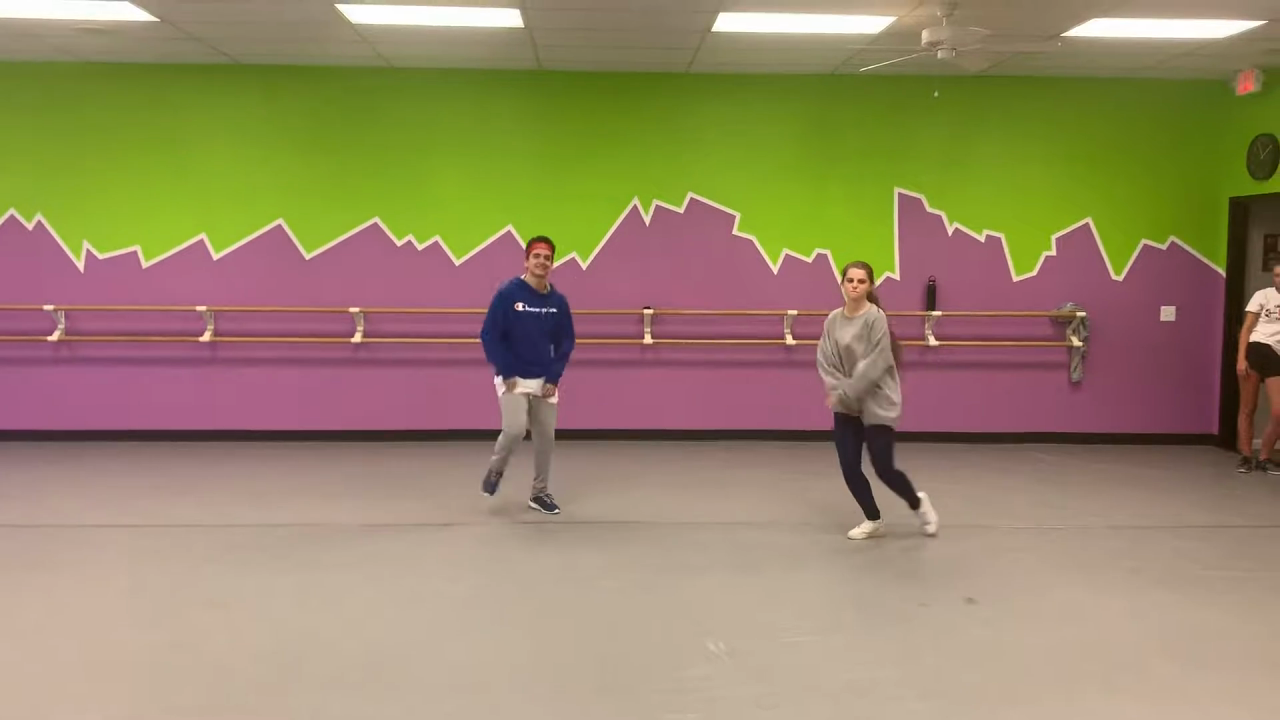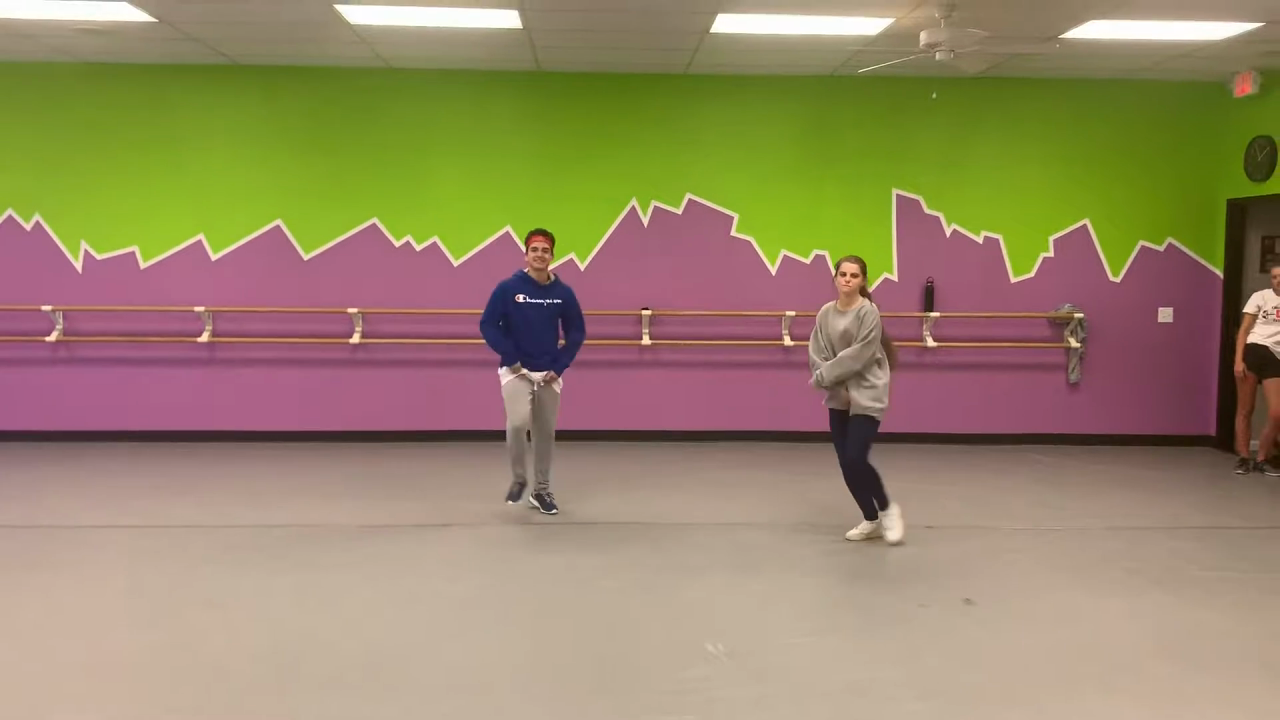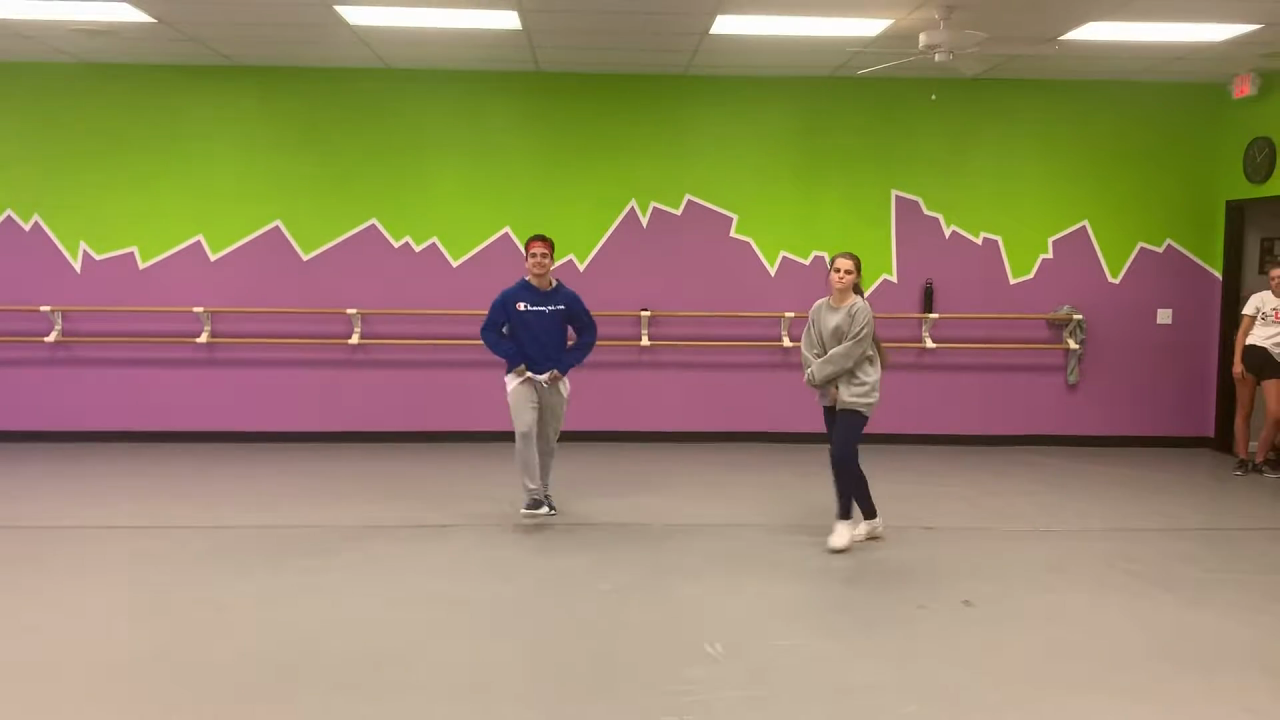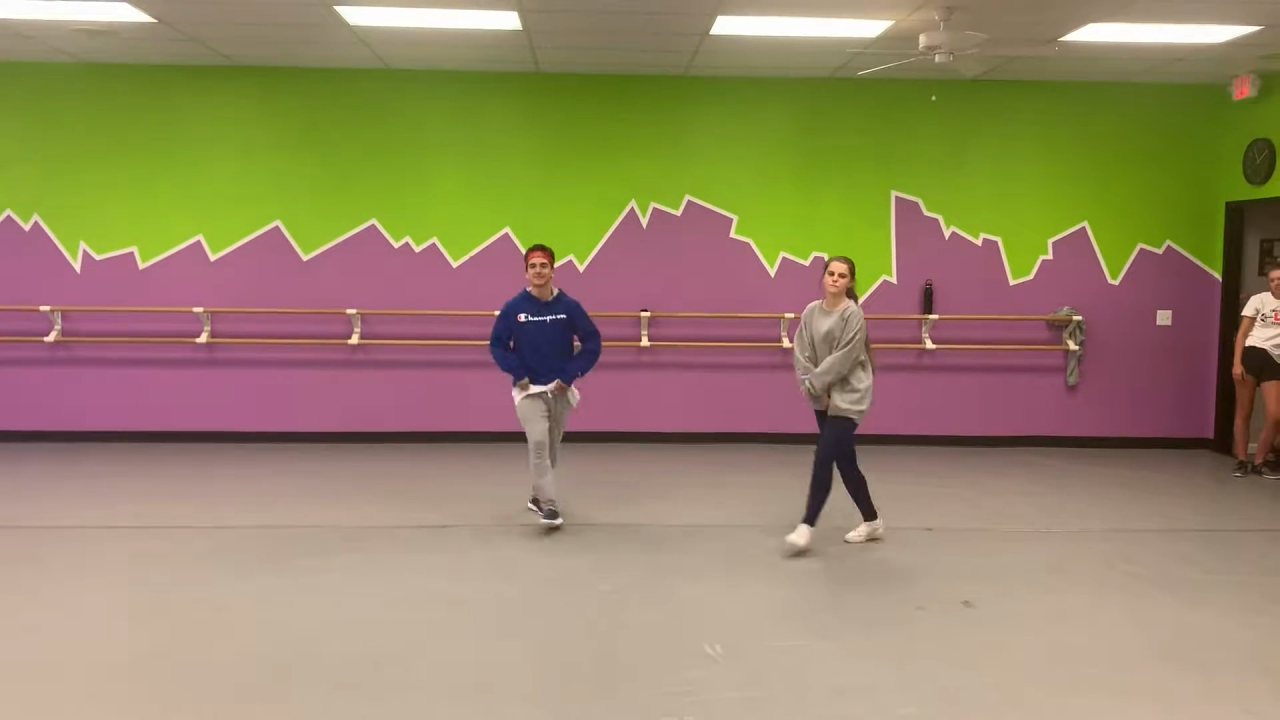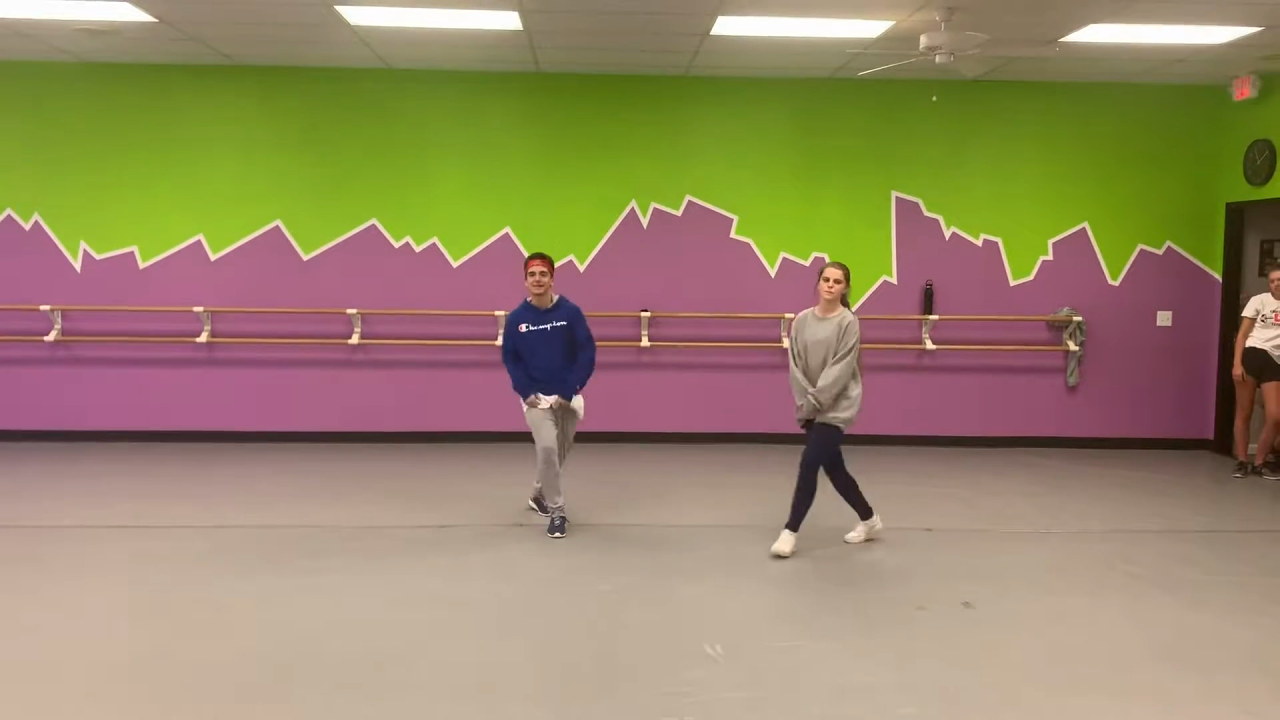
dt=0.1s
person 1, frame 1
left shoulder: (877, 318)
right shoulder: (832, 321)
left elbow: (874, 363)
right elbow: (825, 362)
left wrist: (843, 392)
right wrist: (839, 393)
left hip: (878, 404)
right hip: (846, 407)
left knee: (884, 468)
right knee: (849, 467)
left ankle: (918, 502)
right ankle: (873, 520)
person 1, frame 2
left shoulder: (868, 311)
right shoulder: (825, 313)
left elbow: (858, 354)
right elbow: (816, 354)
left wrist: (823, 377)
right wrist: (834, 386)
left hip: (867, 394)
right hip: (838, 398)
left knee: (855, 459)
right knee: (847, 465)
left ankle: (887, 509)
right ankle: (871, 520)
person 1, frame 3
left shoulder: (860, 309)
right shoulder: (818, 309)
left elbow: (849, 352)
right elbow: (809, 350)
left wrist: (816, 375)
right wrist: (825, 383)
left hip: (857, 390)
right hip: (831, 391)
left knee: (839, 454)
right knee: (847, 458)
left ankle: (844, 521)
right ankle: (871, 520)
person 1, frame 4
left shoulder: (853, 313)
right shoulder: (810, 312)
left elbow: (843, 358)
right elbow: (801, 354)
left wrist: (811, 385)
right wrist: (813, 387)
left hip: (848, 397)
right hip: (823, 398)
left knee: (823, 458)
right knee: (845, 462)
left ankle: (807, 526)
right ankle: (871, 521)
person 1, frame 5
left shoulder: (848, 321)
right shoulder: (802, 320)
left elbow: (842, 367)
right elbow: (794, 364)
left wrist: (816, 399)
right wrist: (806, 398)
left hip: (836, 407)
right hip: (811, 406)
left knee: (810, 464)
right knee: (833, 469)
left ankle: (790, 532)
right ankle: (869, 521)
person 2, frame 1
left shoulder: (558, 301)
right shoulder: (507, 295)
left elbow: (566, 341)
right elbow: (489, 336)
left wrist: (554, 376)
right wrist: (505, 372)
left hip: (542, 381)
right hip: (512, 378)
left knee: (545, 437)
right knee: (514, 431)
left ankle: (540, 492)
right ankle: (495, 467)
person 2, frame 2
left shoulder: (563, 293)
right shoulder: (507, 288)
left elbow: (577, 331)
right elbow: (488, 325)
left wrist: (561, 365)
right wrist: (510, 358)
left hip: (548, 374)
right hip: (516, 370)
left knee: (546, 433)
right knee: (518, 424)
left ankle: (541, 491)
right ankle: (518, 479)
person 2, frame 3
left shoulder: (567, 297)
right shoulder: (510, 296)
left elbow: (588, 334)
right elbow: (489, 331)
left wrist: (566, 365)
right wrist: (513, 360)
left hip: (553, 378)
right hip: (522, 376)
left knee: (547, 439)
right knee: (526, 431)
left ankle: (540, 491)
right ankle: (533, 496)
person 2, frame 4
left shoulder: (569, 307)
right shoulder: (513, 308)
left elbow: (593, 343)
right elbow: (497, 345)
left wrist: (571, 375)
right wrist: (518, 373)
left hip: (561, 388)
right hip: (529, 388)
left knee: (551, 447)
right knee: (538, 442)
left ankle: (538, 497)
right ankle: (549, 508)
person 2, frame 5
left shoulder: (571, 312)
right shoulder: (516, 318)
left elbow: (587, 355)
right elbow: (511, 359)
left wrist: (568, 392)
right wrist: (526, 391)
left hip: (567, 397)
right hip: (537, 397)
left knee: (557, 453)
right knee: (548, 448)
left ankle: (539, 495)
right ankle: (557, 513)
person 3, frame 1
right shoulder: (1263, 295)
right elbow: (1246, 329)
right wrist: (1241, 358)
right hip: (1255, 351)
right knee: (1248, 408)
right ankle: (1246, 456)
person 3, frame 2
right shoulder: (1260, 297)
right elbow: (1244, 330)
right wrist: (1238, 360)
right hip: (1253, 352)
right knee: (1245, 410)
left ankle: (1261, 459)
right ankle: (1244, 457)
person 3, frame 3
right shoulder: (1259, 299)
right elbow: (1242, 332)
right wrist: (1237, 361)
right hip: (1251, 354)
right knee: (1244, 411)
left ankle: (1260, 460)
right ankle: (1242, 459)
person 3, frame 4
right shoulder: (1259, 300)
right elbow: (1242, 333)
right wrist: (1237, 362)
right hip: (1251, 355)
right knee: (1243, 412)
left ankle: (1259, 462)
right ankle: (1242, 460)
person 3, frame 5
right shoulder: (1259, 301)
right elbow: (1242, 334)
right wrist: (1237, 363)
right hip: (1251, 356)
right knee: (1244, 413)
left ankle: (1259, 462)
right ankle: (1242, 461)
